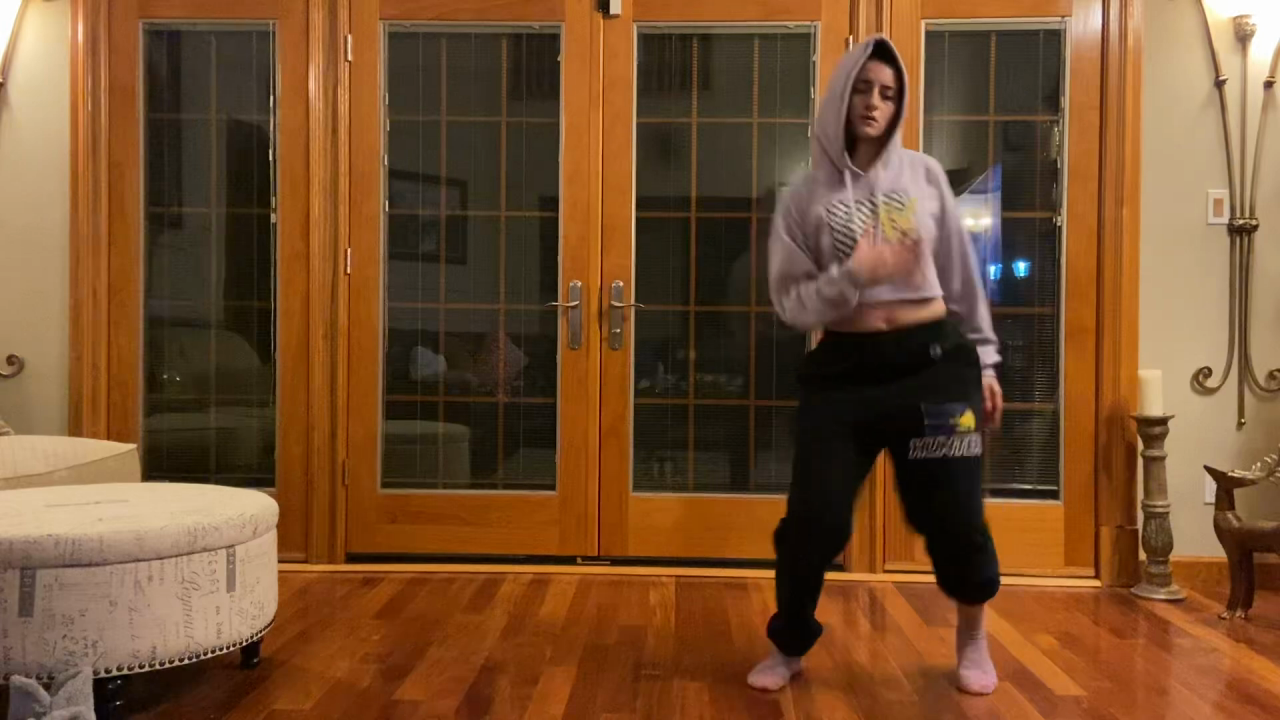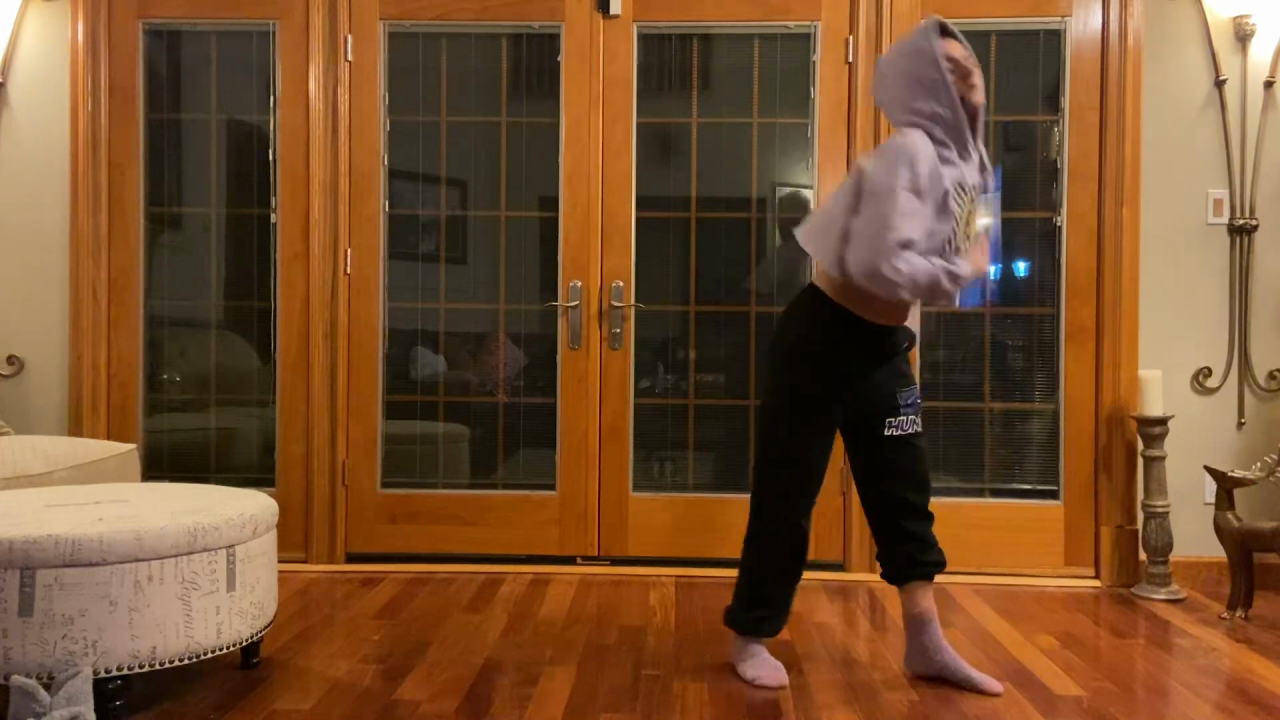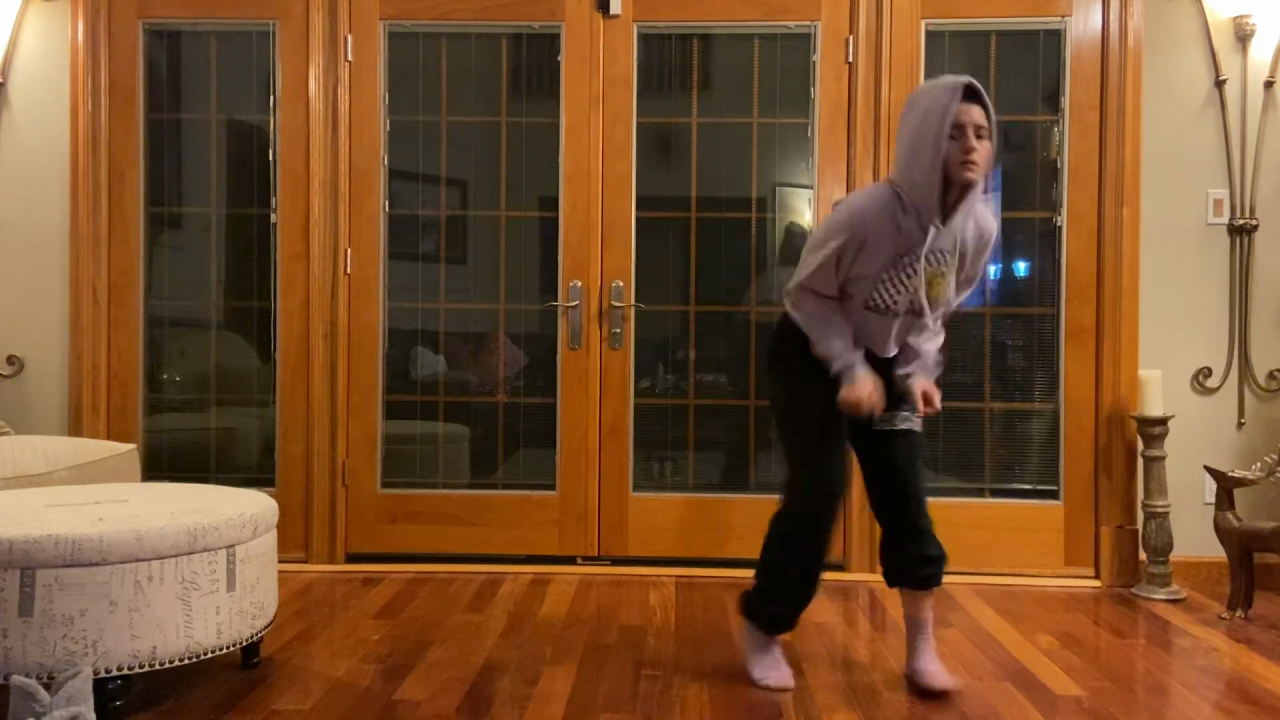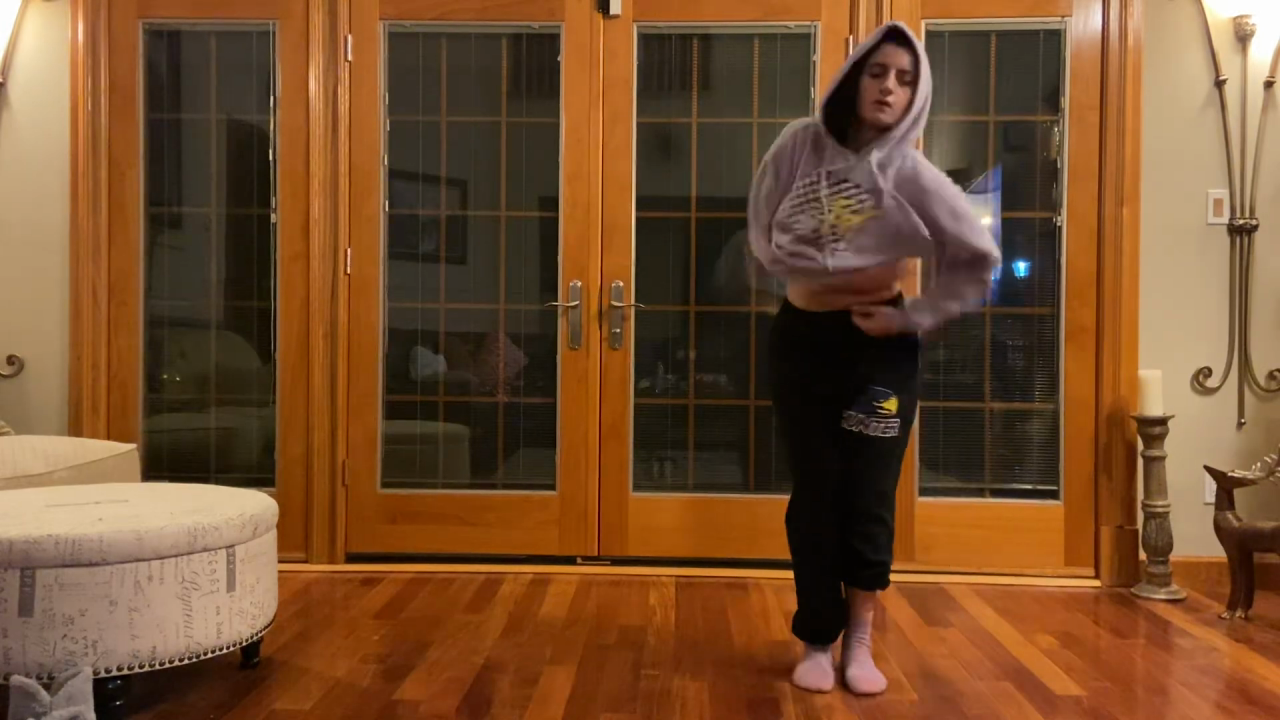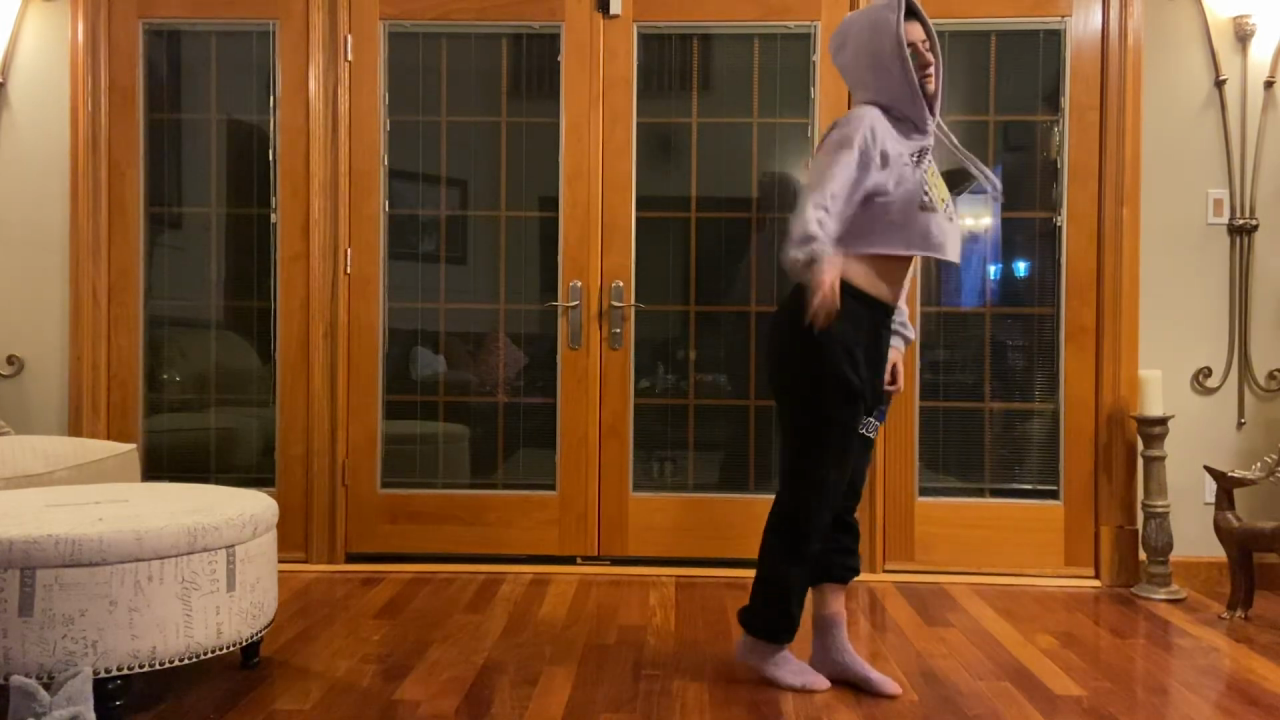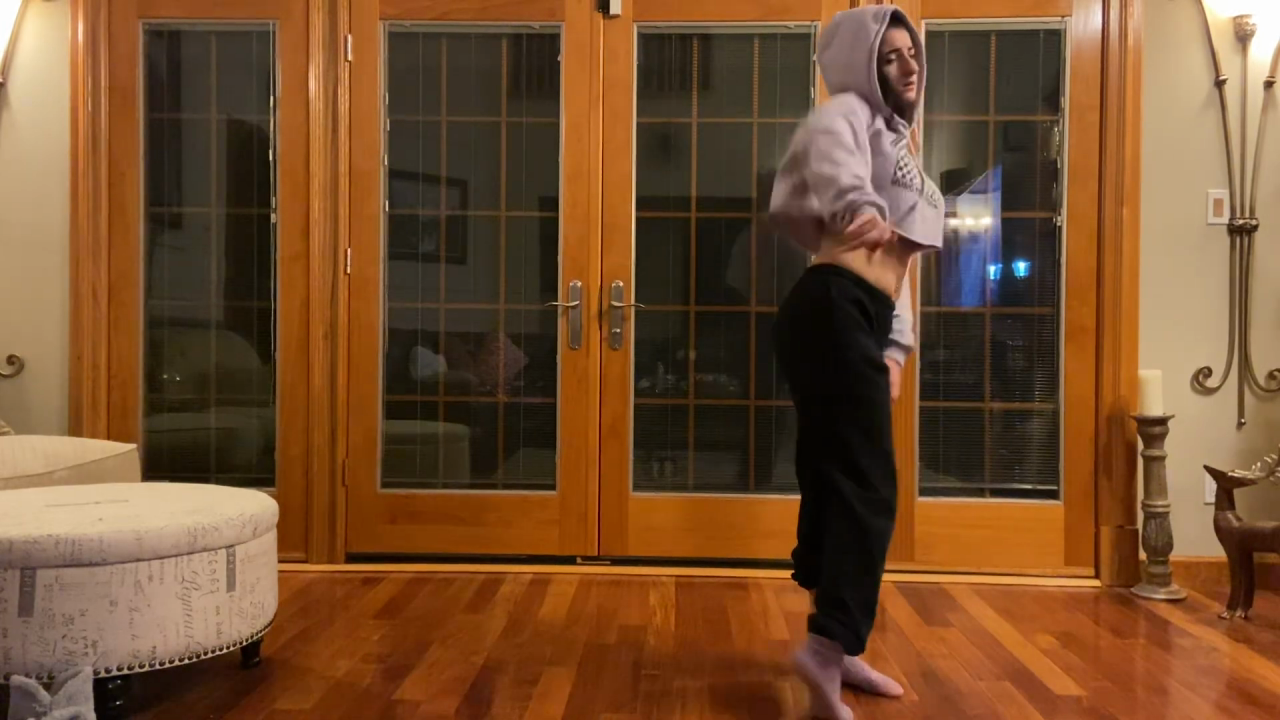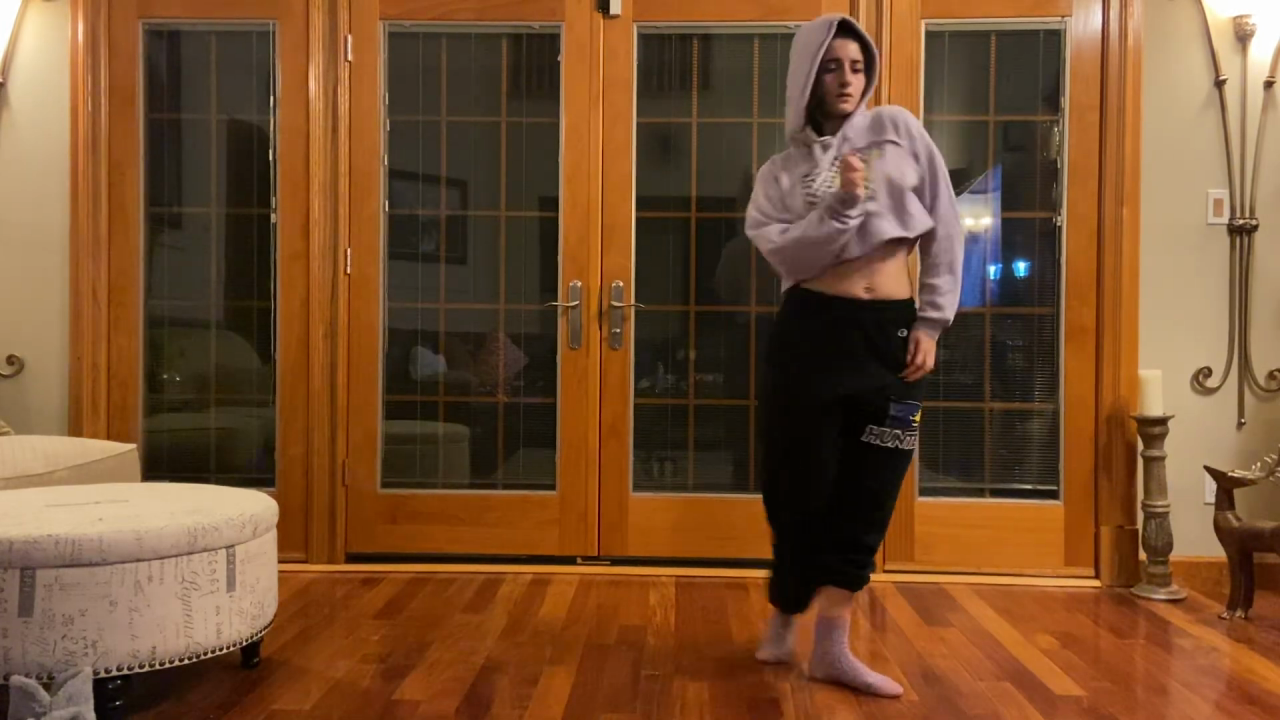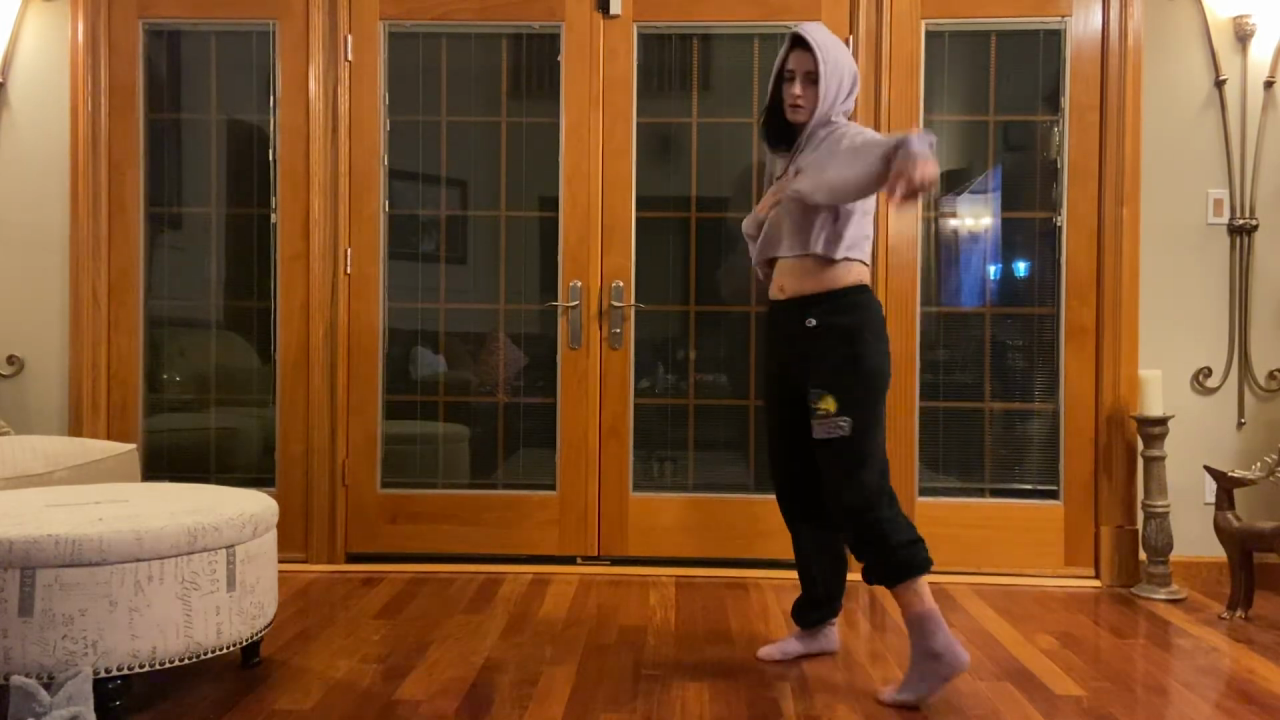
dt=0.5s
person 1, frame 1
left shoulder: (923, 173)
right shoulder: (805, 195)
left elbow: (960, 270)
right elbow: (791, 300)
left wrist: (982, 356)
right wrist: (853, 274)
left hip: (933, 361)
right hip: (843, 368)
left knee: (953, 513)
right knee: (815, 520)
left ankle: (972, 641)
right ankle: (788, 648)
person 1, frame 2
left shoulder: (959, 158)
right shoulder: (911, 153)
right elbow: (888, 267)
right wrist: (961, 270)
left hip: (881, 349)
right hip: (823, 340)
left knee: (904, 491)
right knee: (786, 493)
left ankle: (926, 646)
right ankle: (750, 637)
person 1, frame 3
left shoulder: (979, 228)
right shoulder: (867, 214)
left elbow: (933, 312)
right elbow: (805, 294)
left wrist: (923, 371)
right wrist: (850, 370)
left hip: (887, 362)
right hip: (811, 357)
left knee: (902, 494)
right knee: (818, 490)
left ankle: (921, 647)
right ankle: (762, 627)
person 1, frame 4
left shoulder: (915, 176)
right shoulder: (798, 143)
left elbow: (978, 267)
right elbow: (765, 240)
left wrist: (909, 316)
right wrist: (840, 277)
left hip: (882, 343)
right hip: (803, 339)
left knee: (867, 495)
right knee: (816, 492)
left ankle: (859, 643)
right ankle: (818, 639)
person 1, frame 5
left shoulder: (911, 137)
right shoulder: (862, 129)
right elbow: (819, 205)
left wrist: (896, 337)
right wrist: (817, 265)
left hip: (865, 329)
right hip: (828, 323)
left knee: (837, 491)
right knee: (812, 486)
left ankle: (833, 646)
right ankle: (762, 634)
person 1, frame 6
left shoulder: (893, 142)
right shoulder: (851, 118)
right elbow: (817, 142)
left wrist: (895, 347)
right wrist: (853, 207)
left hip: (854, 321)
right hip: (833, 313)
left knee: (835, 485)
right knee: (865, 485)
left ankle: (834, 649)
right ankle: (828, 644)
person 1, frame 7
left shoulder: (897, 130)
right shoulder: (780, 171)
left elbow: (943, 231)
right elbow: (785, 252)
left wrist: (932, 319)
right wrist: (841, 197)
left hip: (890, 333)
right hip: (810, 330)
left knee: (865, 495)
right knee: (797, 487)
left ankle: (831, 646)
right ankle: (787, 607)
person 1, frame 8
left shoulder: (841, 141)
right shoulder: (785, 158)
left elbow: (883, 155)
left wrist: (912, 154)
right wrist: (758, 218)
left hip: (840, 322)
right hip: (787, 327)
left knee: (853, 481)
right knee: (798, 486)
left ankle: (934, 642)
right ankle: (818, 623)
